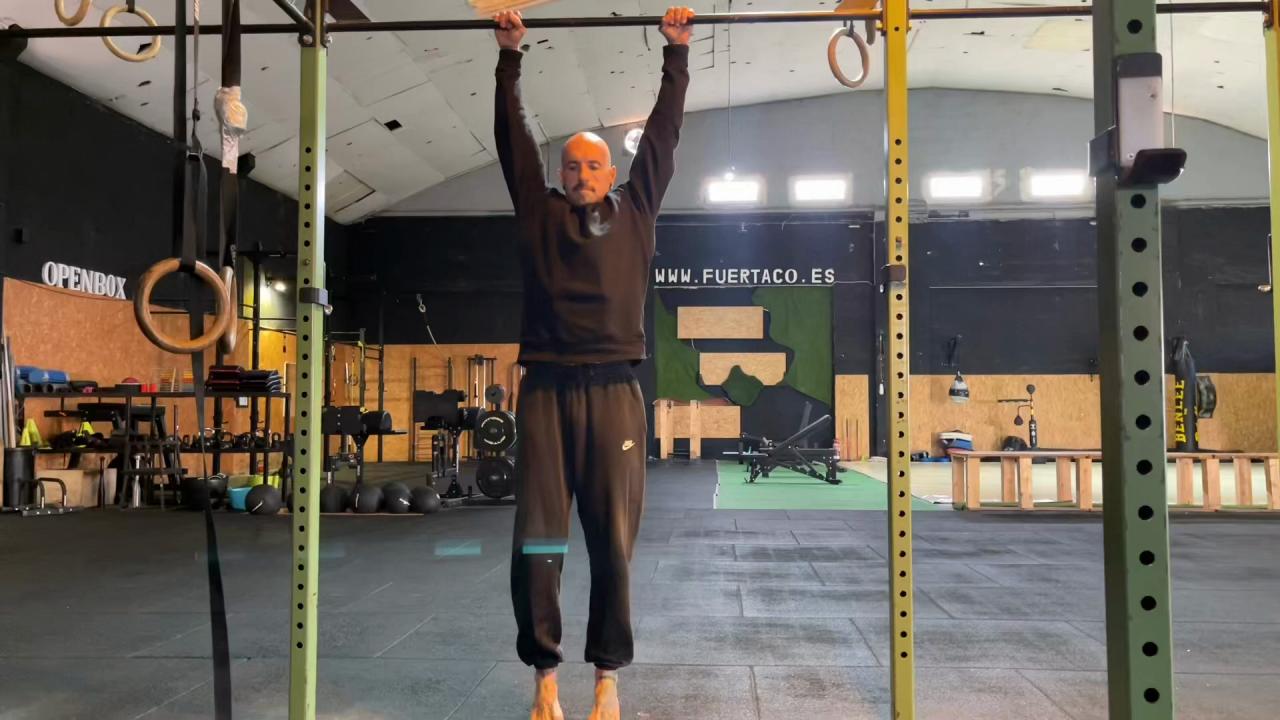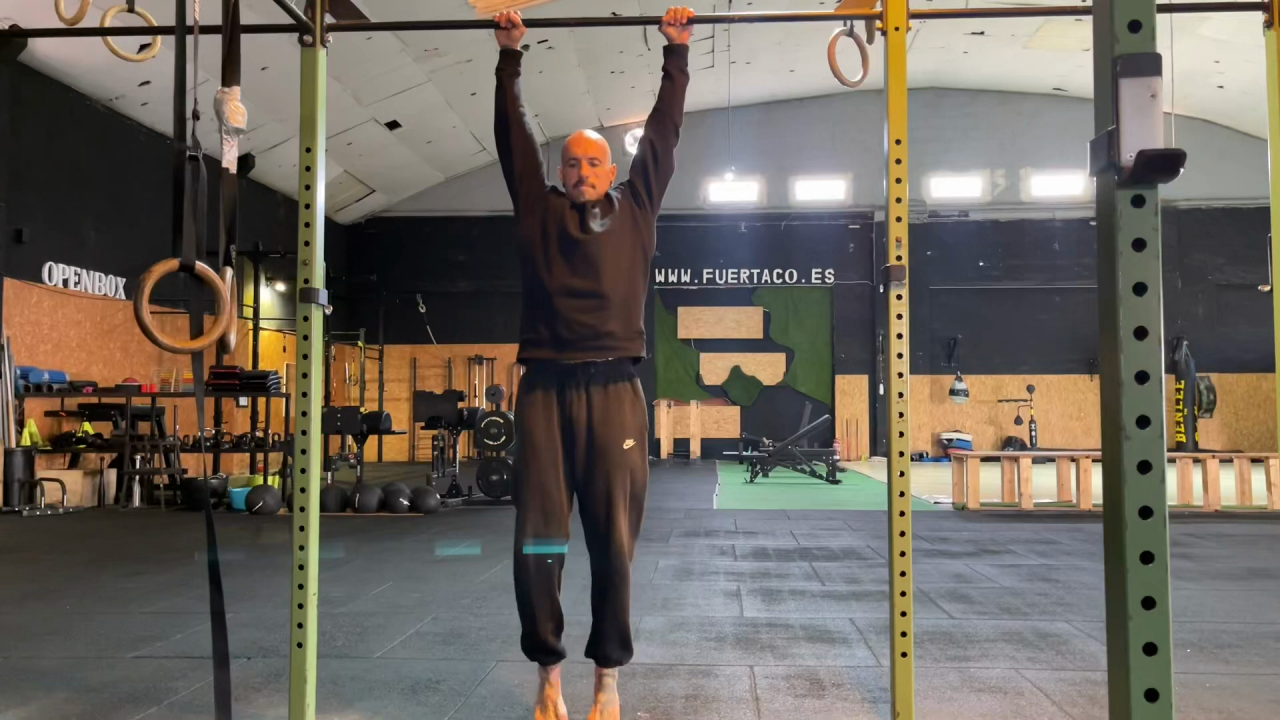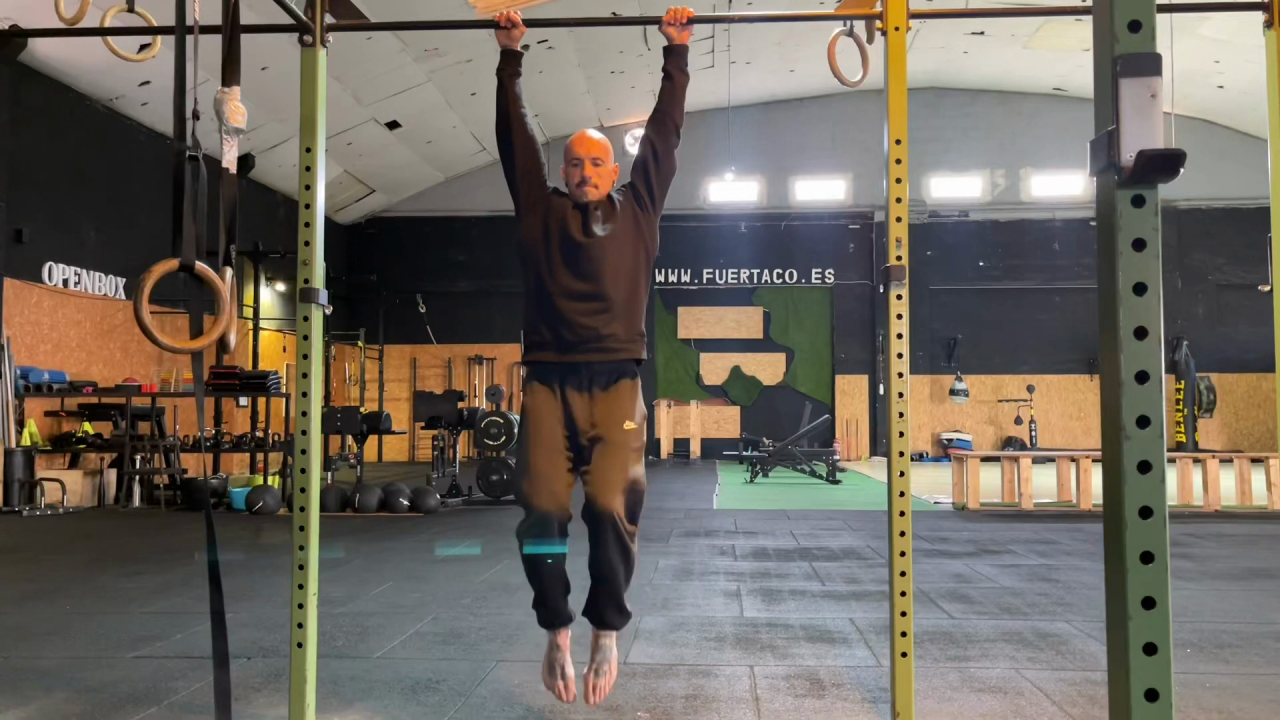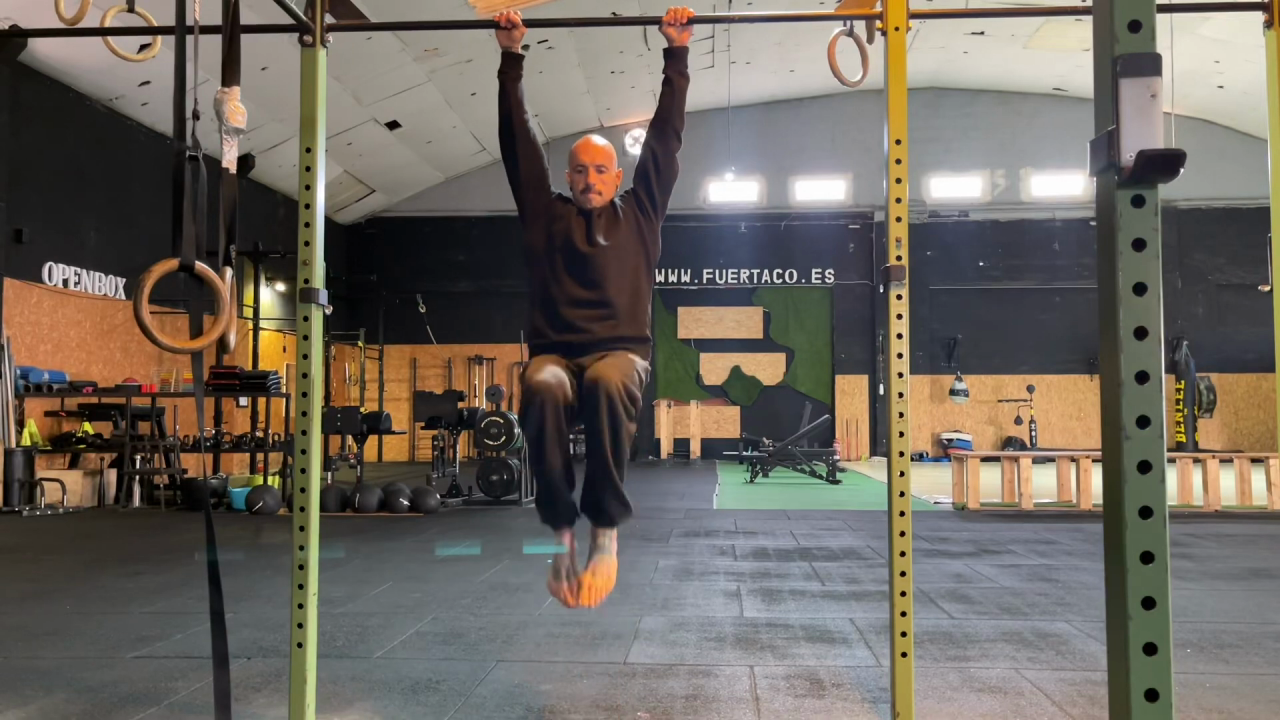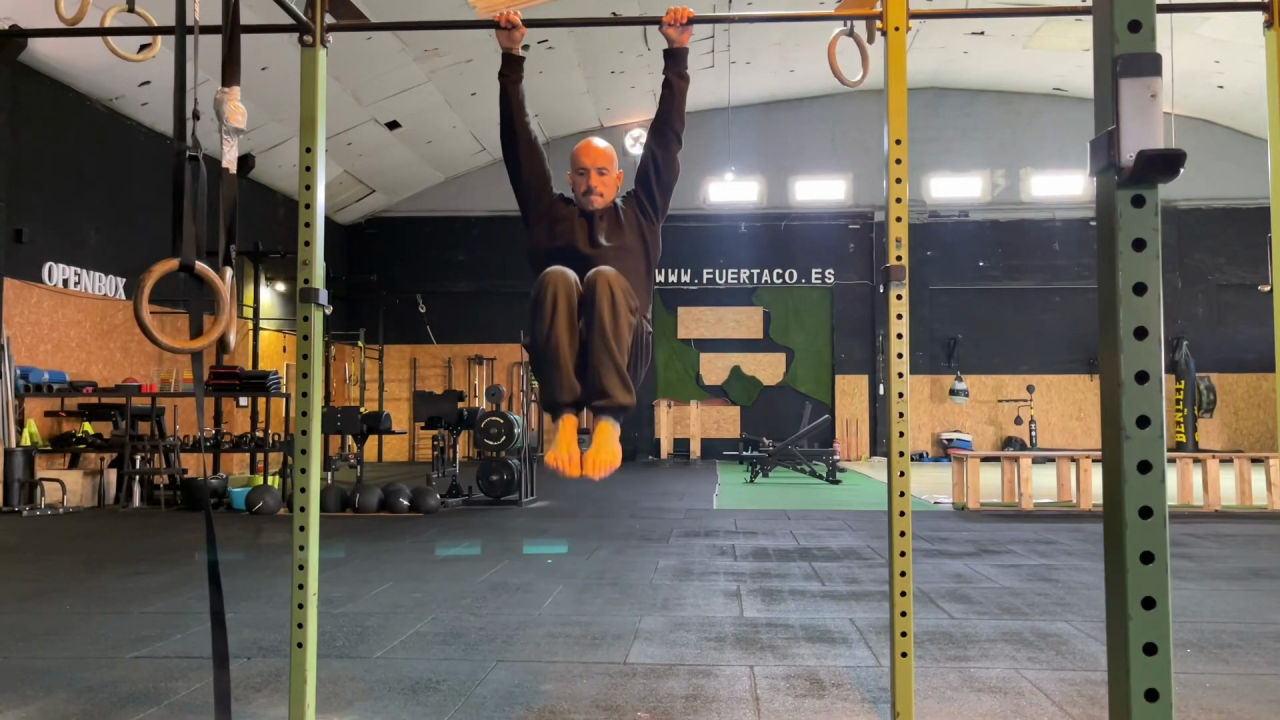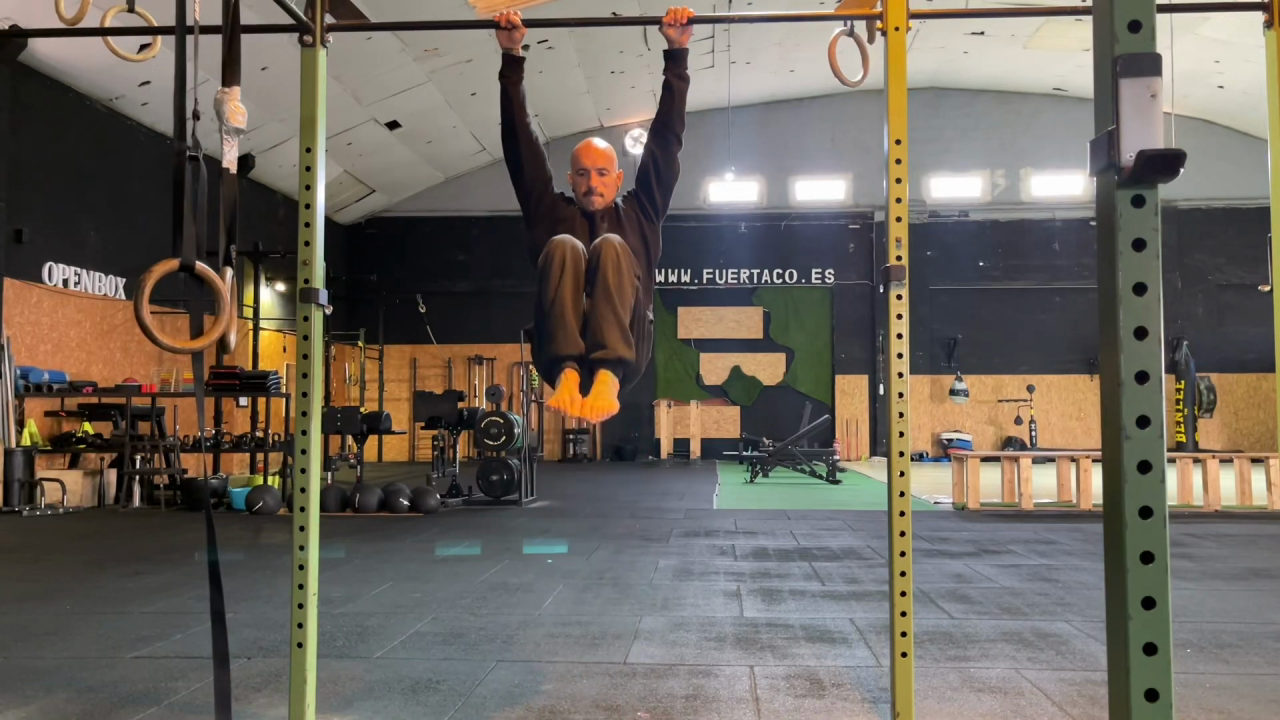
dt=0.2s
person 1, frame 1
left shoulder: (634, 211)
right shoulder: (539, 210)
left elbow: (662, 135)
right elbow: (512, 137)
left hip: (613, 391)
right hip: (547, 389)
left knee: (612, 543)
right knee: (538, 539)
person 1, frame 2
left shoulder: (635, 208)
right shoulder: (538, 208)
left elbow: (663, 132)
right elbow: (512, 135)
left hip: (614, 387)
right hip: (546, 386)
left knee: (613, 540)
right knee: (540, 536)
person 1, frame 3
left shoulder: (636, 208)
right shoulder: (543, 209)
left elbow: (663, 135)
right elbow: (515, 138)
left hip: (616, 384)
right hip: (549, 382)
left knee: (609, 504)
right knee: (542, 508)
left ankle: (606, 629)
right ankle: (556, 628)
person 1, frame 4
left shoulder: (638, 215)
right shoulder: (546, 213)
left elbow: (663, 138)
right elbow: (519, 143)
left wrist: (677, 56)
right wrist: (511, 57)
left hip: (620, 361)
right hip: (557, 360)
left knee: (606, 381)
right knee: (542, 389)
left ankle: (605, 529)
right ankle: (562, 530)
person 1, frame 5
left shoulder: (638, 216)
right shoulder: (550, 215)
left elbow: (665, 139)
right elbow: (519, 141)
left wrist: (676, 53)
right wrist: (512, 57)
left hip: (622, 354)
right hip: (563, 362)
left knee: (606, 280)
right knee: (556, 279)
left ankle: (608, 418)
right ankle: (566, 414)
person 1, frame 6
left shoulder: (639, 213)
right shoulder: (549, 213)
left elbow: (666, 139)
right elbow: (519, 141)
left wrist: (677, 54)
right wrist: (511, 56)
left hip: (626, 344)
right hip: (560, 350)
left knee: (611, 248)
right knee: (562, 248)
left ankle: (608, 373)
right ankle: (569, 371)
